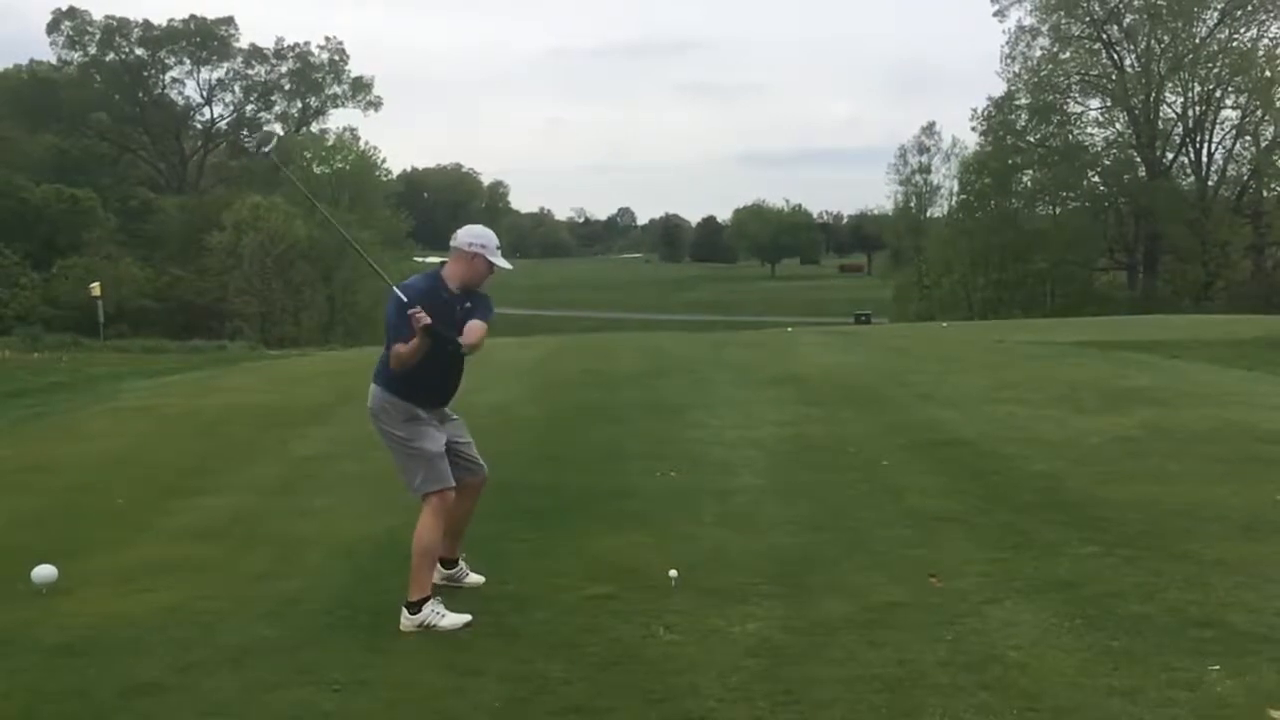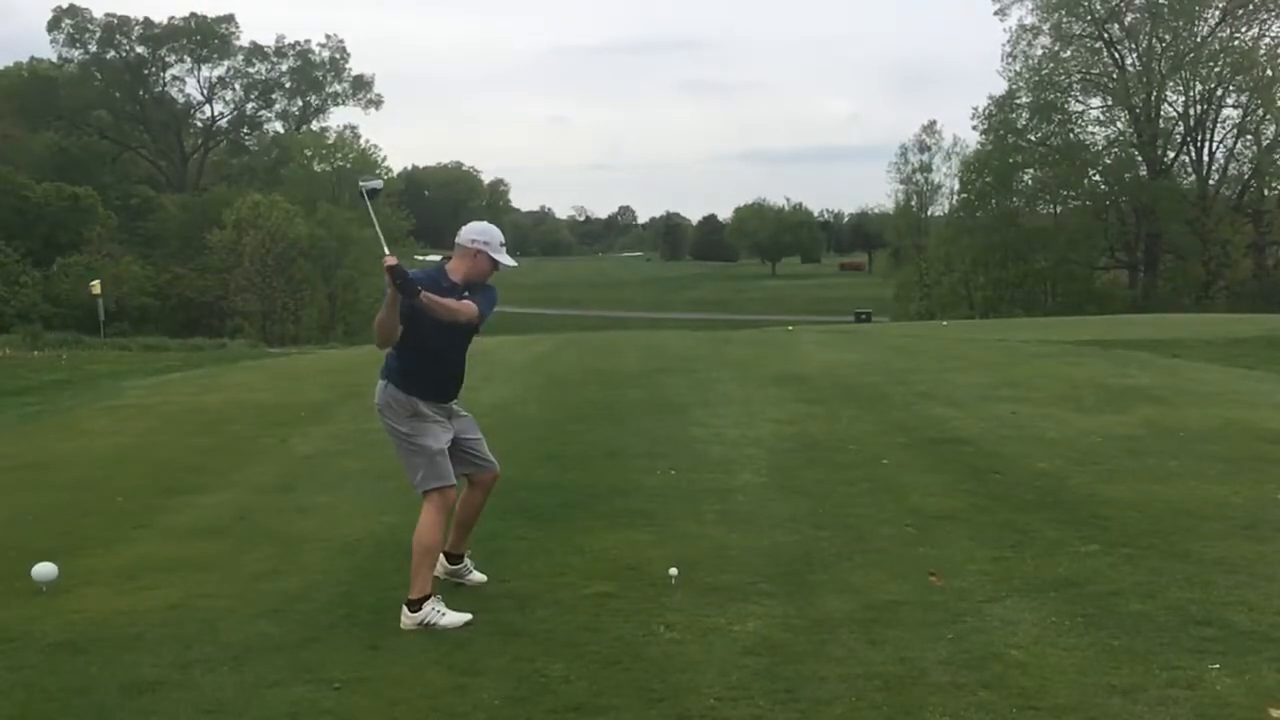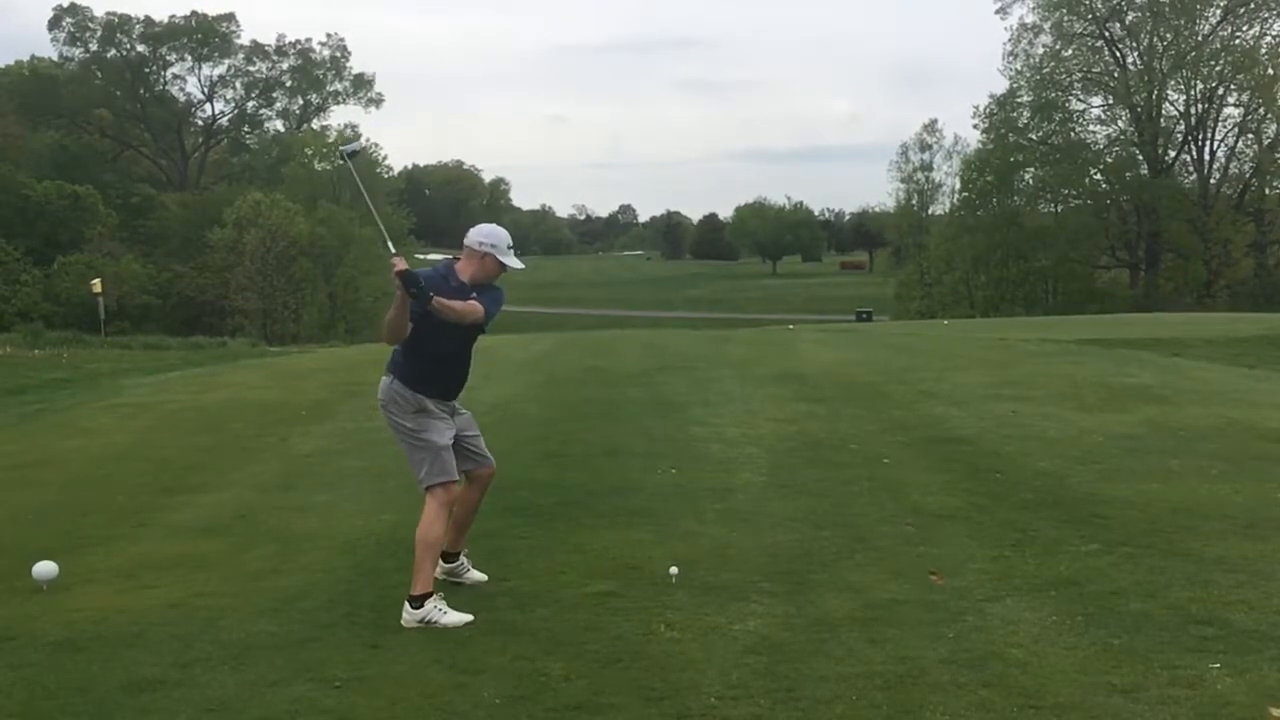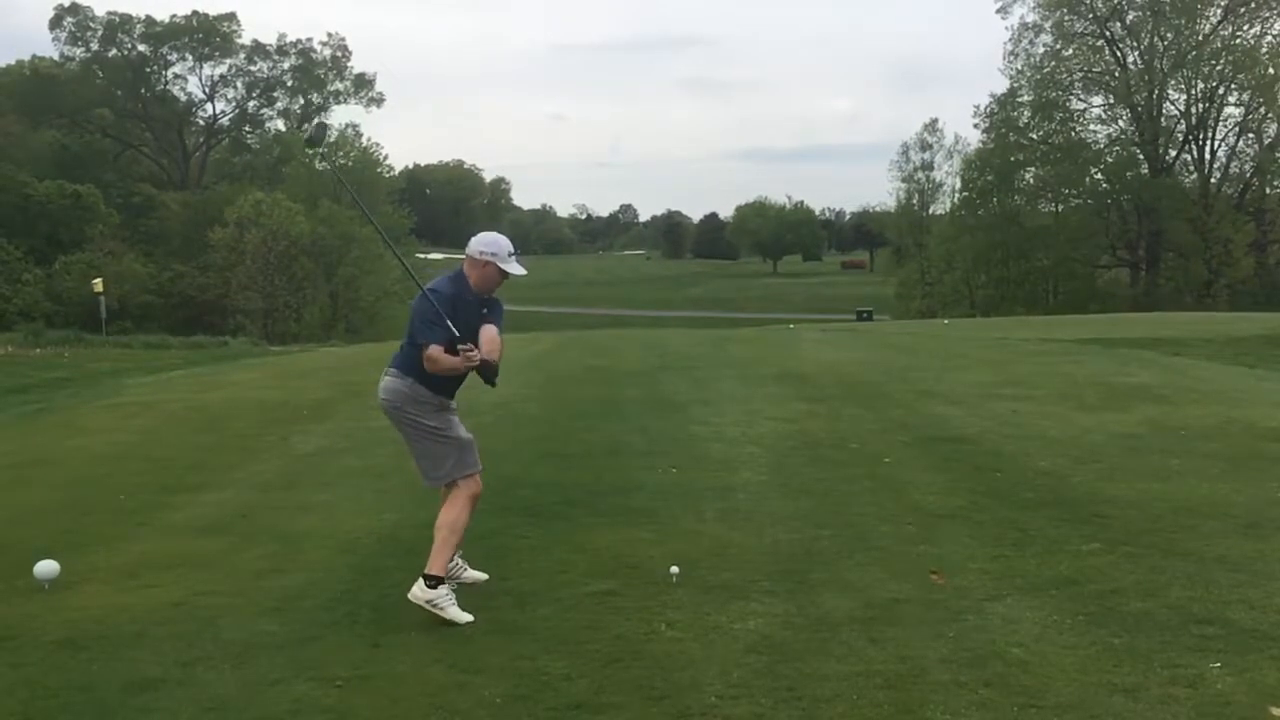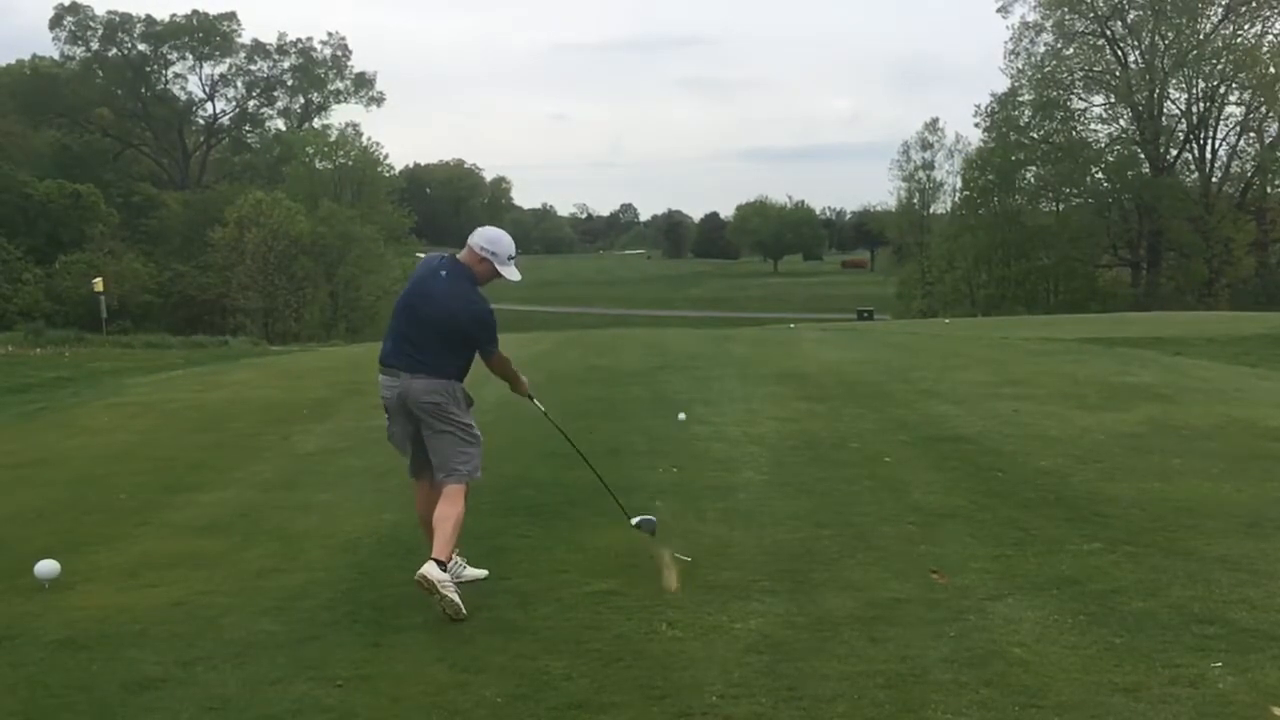
dt=1s
person 1, frame 1
left shoulder: (477, 302)
right shoulder: (414, 292)
left elbow: (474, 335)
right elbow: (397, 362)
left wrist: (447, 341)
right wrist: (420, 341)
left hip: (433, 405)
right hip: (399, 405)
left knee: (473, 477)
right knee: (439, 496)
left ankle: (448, 564)
right ankle: (417, 608)
person 1, frame 2
left shoulder: (483, 293)
right shoulder: (417, 280)
left elbow: (461, 313)
right elbow: (383, 341)
left wrist: (417, 295)
right wrist: (394, 292)
left hip: (444, 402)
right hip: (407, 402)
left knee: (485, 474)
right knee: (442, 495)
left ankle: (452, 559)
right ankle: (418, 605)
person 1, frame 3
left shoulder: (490, 293)
right shoulder: (426, 280)
left elbow: (468, 314)
right elbow: (392, 337)
left wrist: (428, 299)
right wrist: (404, 292)
left hip: (444, 398)
right hip: (409, 397)
left knee: (482, 471)
right knee: (444, 490)
left ankle: (450, 558)
right ankle: (419, 602)
person 1, frame 4
left shoulder: (489, 304)
right shoulder: (439, 295)
left elbow: (490, 339)
right elbow: (431, 360)
left wrist: (486, 362)
right wrist: (462, 364)
left hip: (426, 395)
right hip: (413, 394)
left knee: (459, 473)
right knee: (466, 484)
left ankle: (446, 560)
right ankle: (431, 584)
person 1, frame 5
left shoulder: (429, 266)
right shoulder: (474, 306)
right elbow: (494, 360)
right wrist: (517, 381)
left hip: (392, 382)
right hip: (436, 390)
left knee: (425, 476)
right knee: (454, 481)
left ankle: (443, 559)
right ankle: (439, 565)
